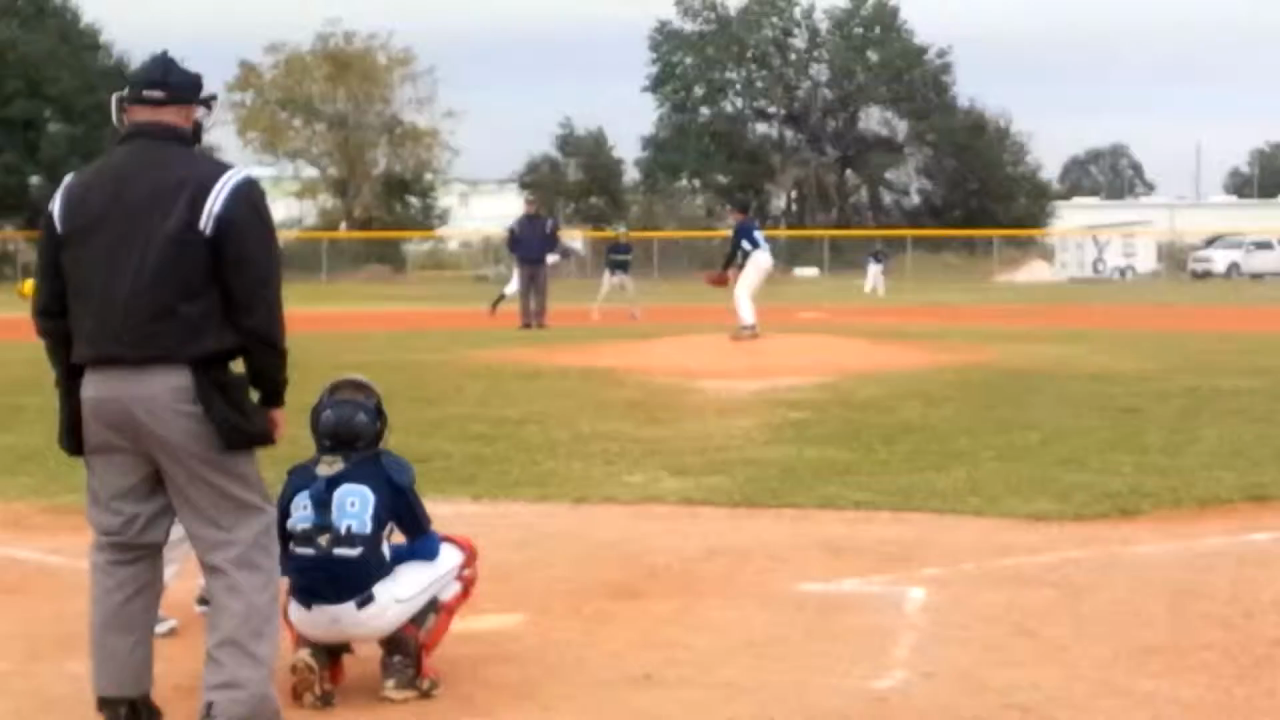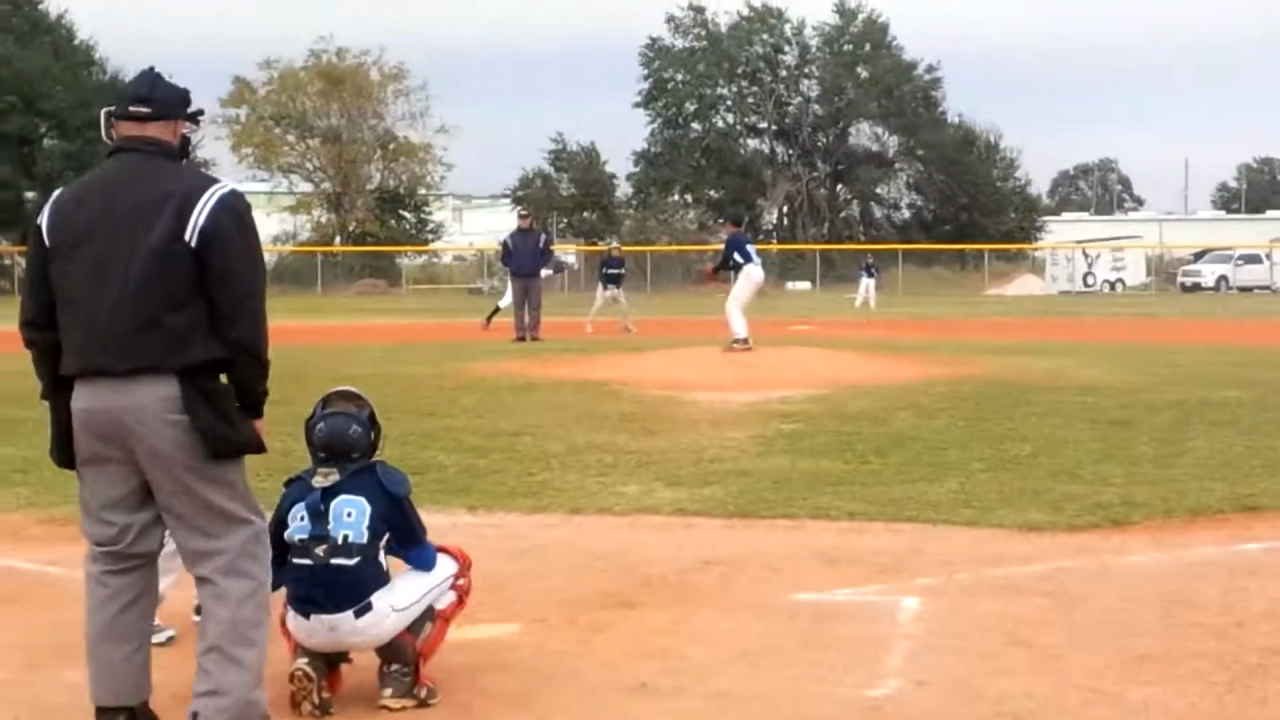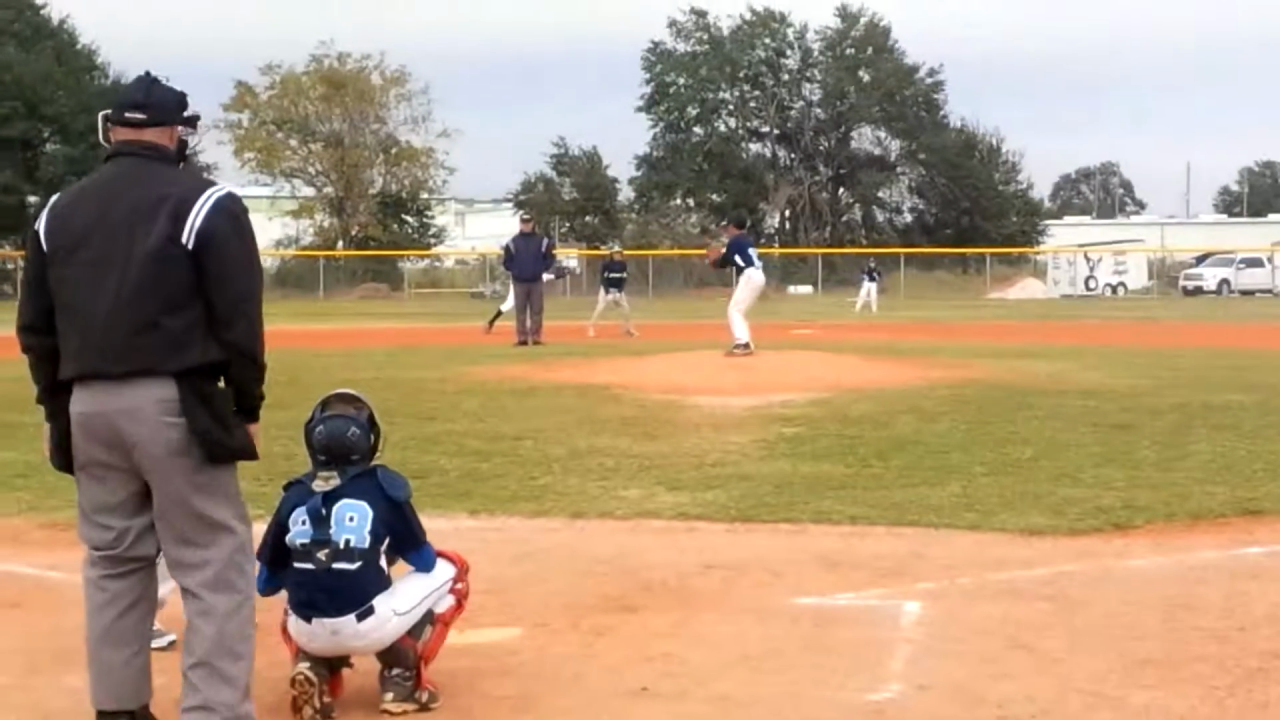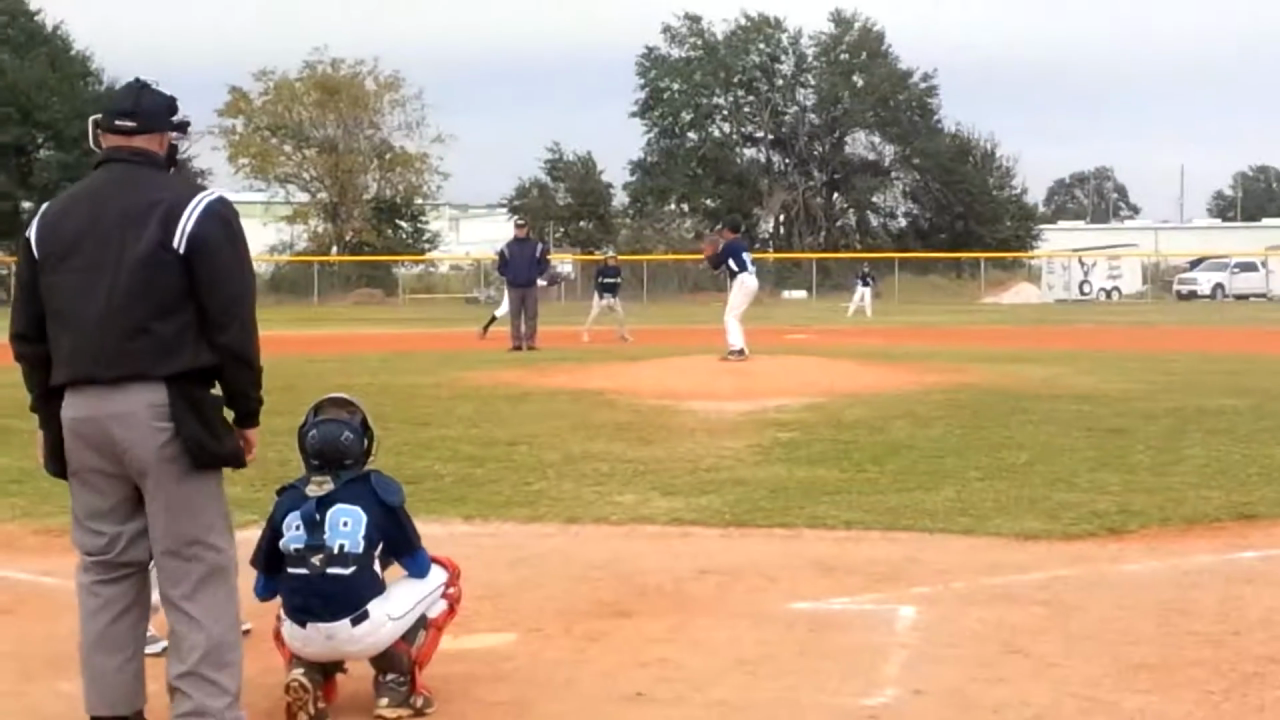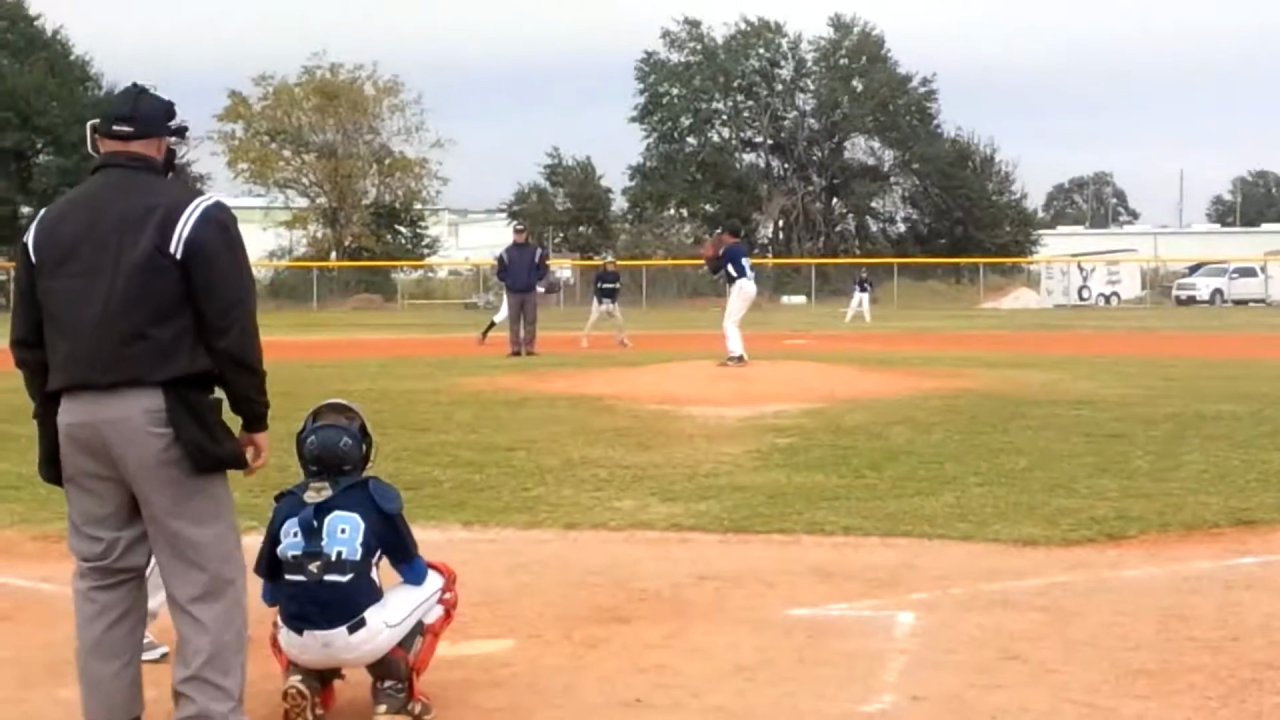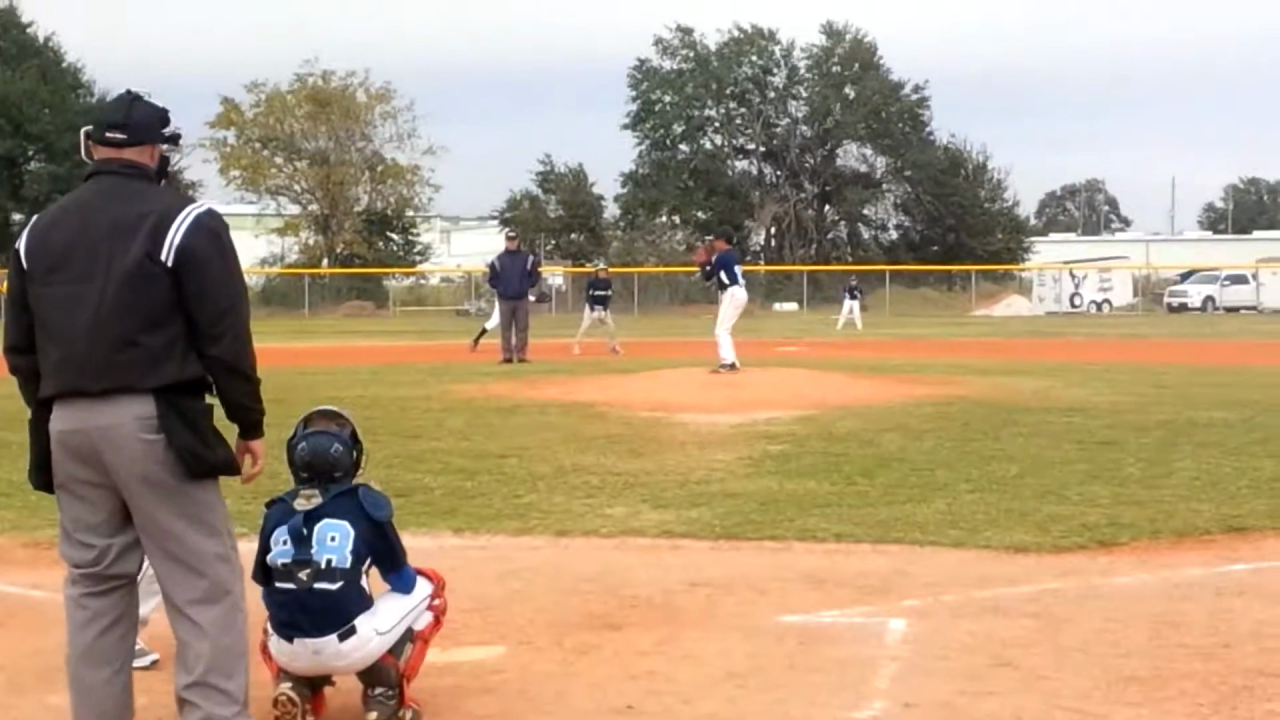
dt=0.1s
person 1, frame 1
left shoulder: (73, 191)
right shoulder: (224, 187)
left elbow: (51, 309)
right elbow: (256, 308)
left wrist: (76, 384)
right wrist: (271, 393)
left hip: (103, 392)
right hip: (188, 390)
left knee: (120, 548)
right knee: (242, 546)
person 1, frame 2
left shoulder: (61, 205)
right shoulder: (209, 200)
left elbow: (38, 322)
right elbow: (240, 319)
left wrist: (62, 396)
right wrist: (249, 404)
left hip: (93, 403)
right hip: (177, 400)
left knee: (114, 558)
right knee: (231, 554)
person 1, frame 3
left shoulder: (59, 210)
right shoulder: (206, 204)
left elbow: (35, 327)
right elbow: (238, 322)
left wrist: (55, 406)
right wrist: (247, 407)
left hip: (90, 407)
right hip: (174, 405)
left knee: (113, 563)
right knee: (214, 565)
person 1, frame 4
left shoulder: (50, 217)
right shoulder: (197, 209)
left elbow: (28, 334)
right elbow: (232, 326)
left wrist: (48, 413)
right wrist: (245, 412)
left hip: (83, 413)
right hip: (166, 410)
left knee: (105, 568)
right knee: (198, 574)
person 1, frame 5
left shoulder: (47, 223)
right shoulder: (194, 214)
left elbow: (26, 340)
right elbow: (231, 331)
left wrist: (51, 414)
right wrist: (254, 416)
left hip: (78, 418)
right hip: (162, 415)
left knee: (102, 574)
right knee: (205, 578)
person 1, frame 6
right shoulder: (186, 221)
right elbow: (224, 338)
right wrist: (249, 423)
left hip: (70, 425)
right hip: (155, 421)
left knee: (94, 581)
right knee: (202, 582)
person 2, frame 1
left shoulder: (298, 480)
right shoulder: (386, 470)
left elbow: (275, 563)
right elbow: (427, 550)
left hip: (308, 621)
right hip: (370, 613)
right knee: (459, 554)
left ankle: (317, 657)
right ankle: (403, 662)
person 2, frame 2
left shoulder: (295, 491)
right shoulder: (381, 481)
left elbow: (269, 579)
right elbow: (422, 560)
left hip: (306, 629)
right hip: (367, 622)
right knee: (454, 564)
left ankle: (316, 667)
right ankle: (401, 671)
person 2, frame 3
left shoulder: (295, 495)
right shoulder: (382, 485)
left elbow: (267, 585)
right elbow: (424, 562)
left hip: (307, 634)
right hip: (368, 627)
right knee: (451, 569)
left ankle: (313, 669)
right ankle: (401, 676)
person 2, frame 4
left shoulder: (288, 500)
right shoulder: (376, 490)
left elbow: (264, 590)
right elbow: (418, 567)
left hip: (301, 639)
right hip: (363, 632)
right knee: (443, 574)
left ankle: (309, 676)
right ankle: (395, 682)
person 2, frame 5
left shoulder: (286, 506)
right shoulder: (374, 496)
left elbow: (271, 594)
right elbow: (415, 575)
left hip: (298, 645)
right hip: (359, 639)
right knee: (440, 580)
left ankle: (305, 682)
right ankle: (393, 687)
person 2, frame 6
left shoulder: (277, 513)
right shoulder: (365, 504)
left elbow: (270, 598)
right elbow: (404, 584)
left hip: (289, 653)
right hip: (351, 647)
right knee: (429, 587)
left ankle: (296, 688)
right ankle: (384, 695)
